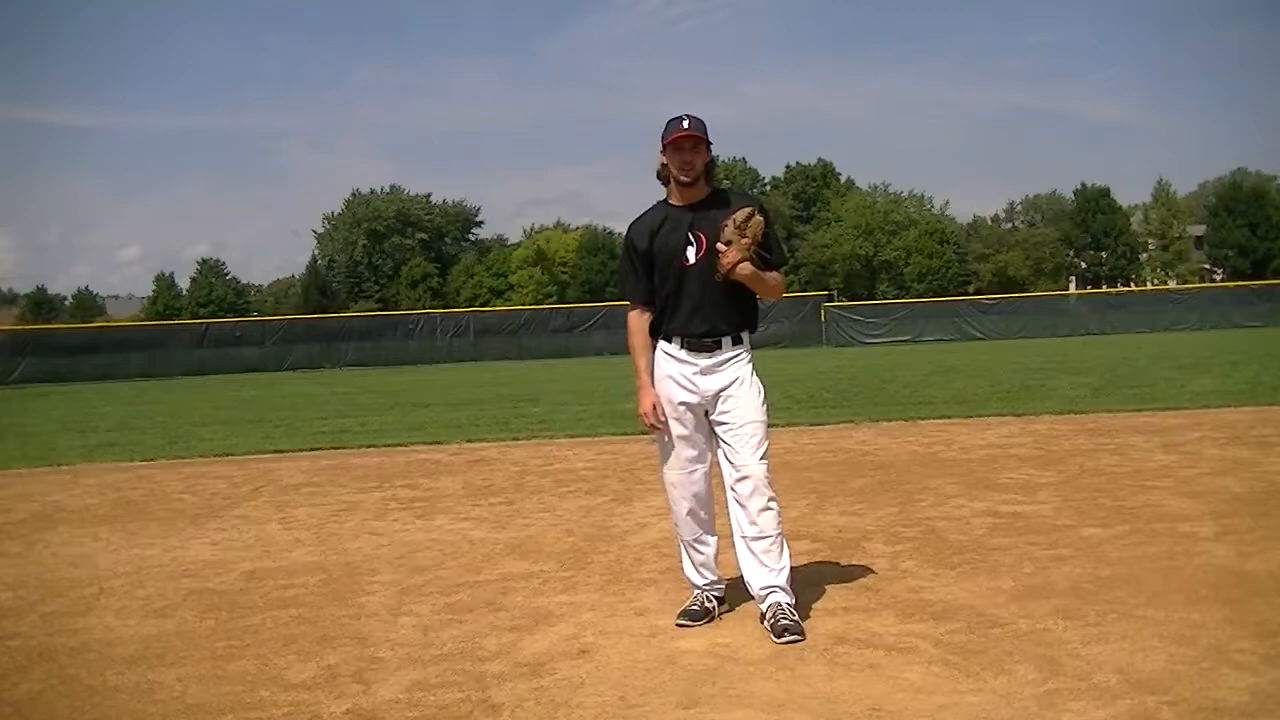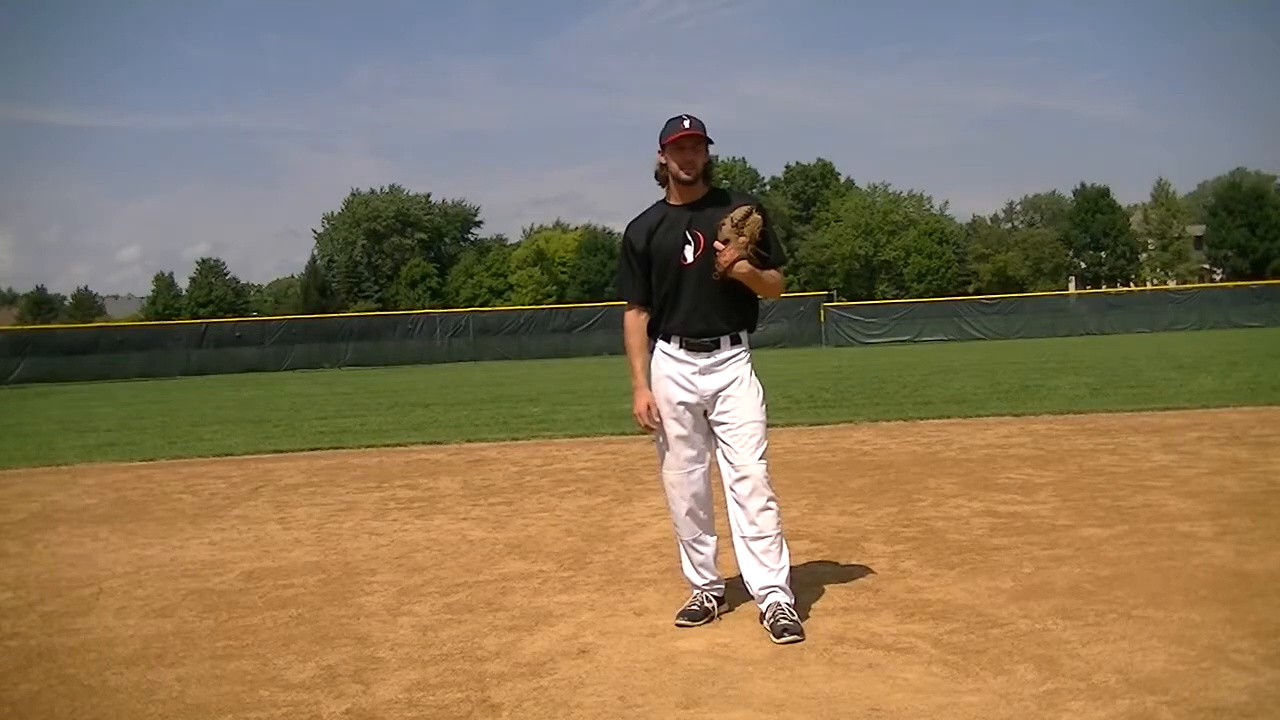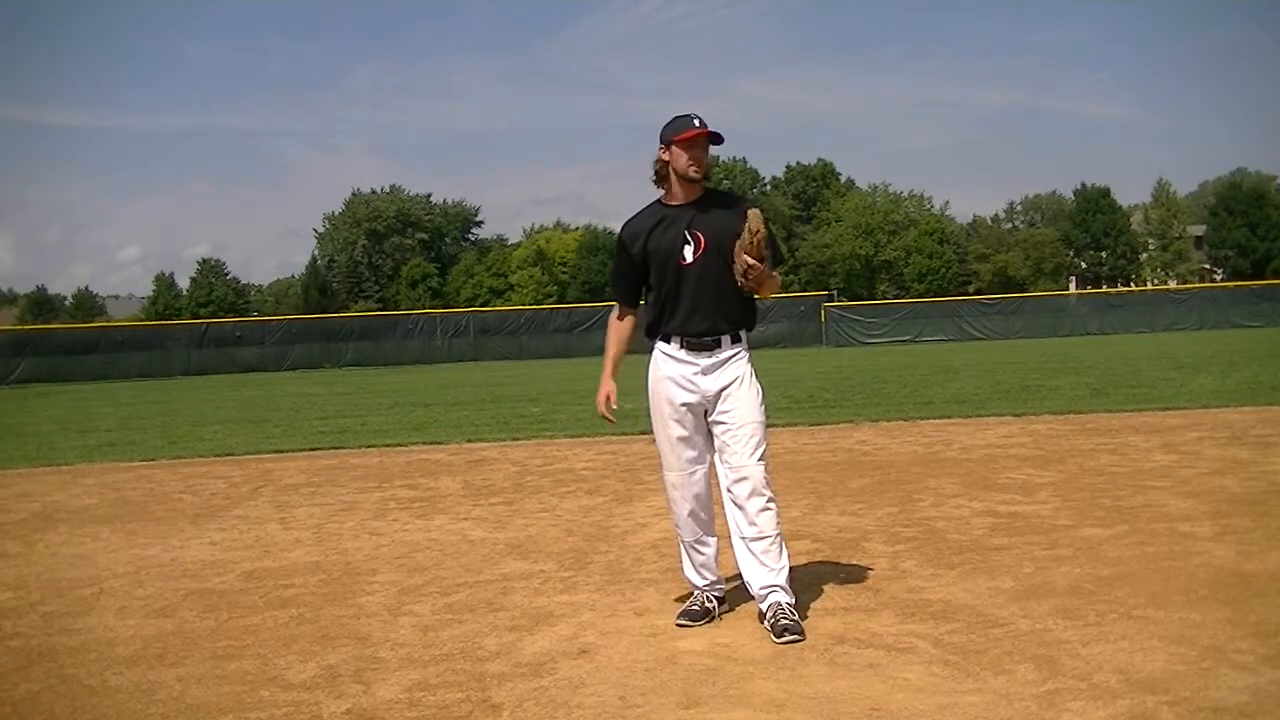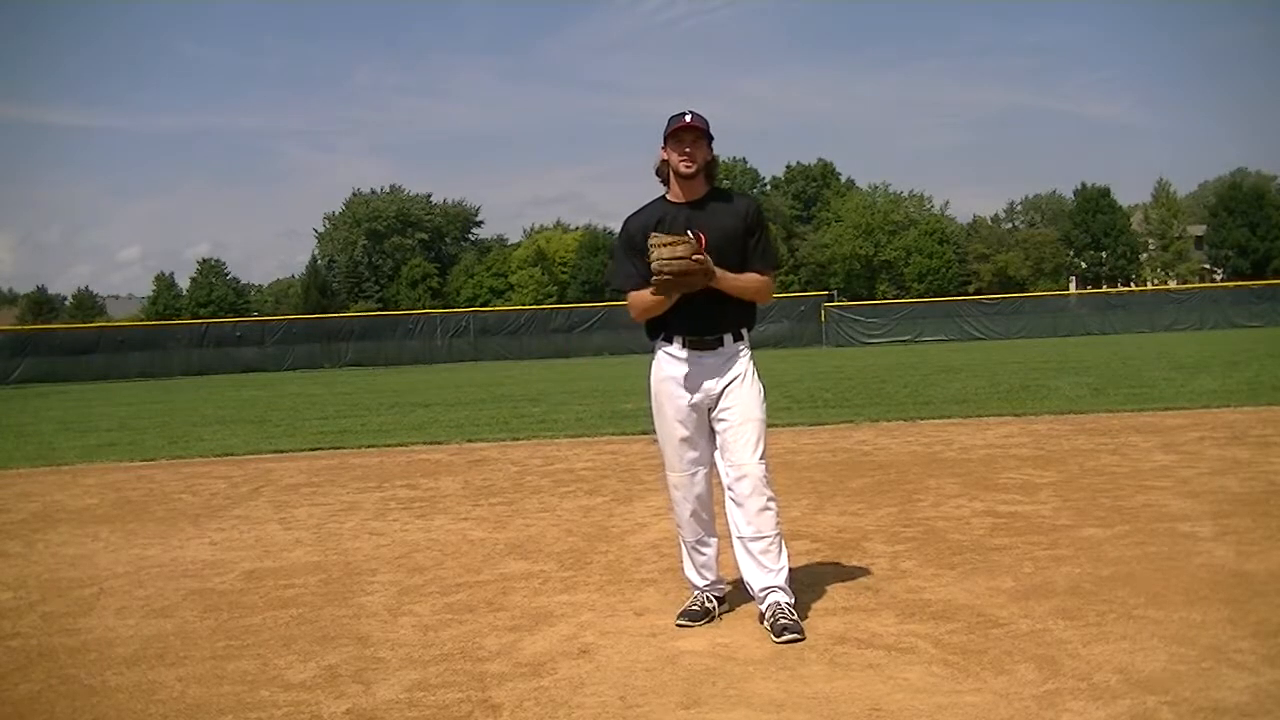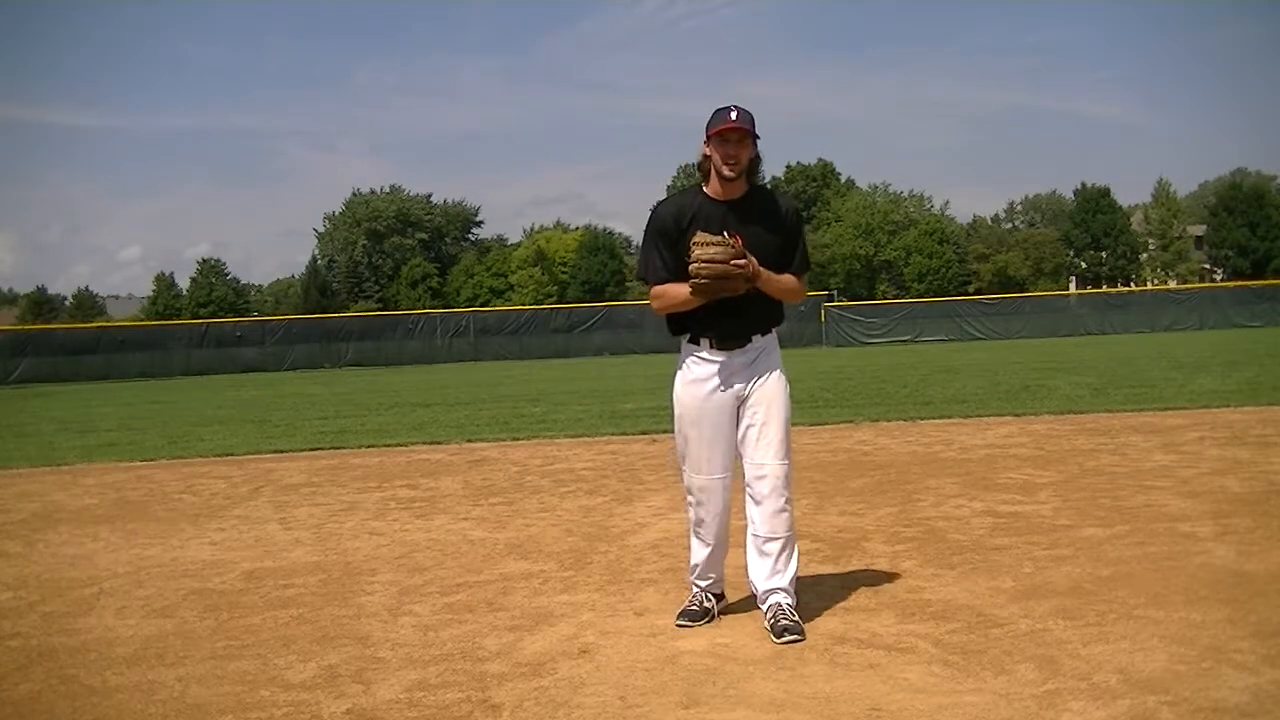
dt=0.5s
person 1, frame 1
left shoulder: (743, 209)
right shoulder: (645, 228)
left elbow: (777, 286)
right elbow: (639, 311)
left wrist: (746, 271)
right wrist: (645, 385)
left hip: (733, 362)
right hip: (674, 365)
left knee: (751, 478)
right knee: (685, 483)
left ankle: (775, 596)
right ankle: (706, 588)
person 1, frame 2
left shoulder: (742, 208)
right shoulder: (643, 228)
left elbow: (775, 285)
right elbow: (636, 311)
left wrist: (744, 270)
right wrist: (640, 385)
left hip: (732, 361)
right hip: (672, 365)
left knee: (750, 478)
right knee: (683, 483)
left ankle: (774, 596)
right ankle: (706, 588)
person 1, frame 3
left shoulder: (739, 211)
right shoulder: (639, 229)
left elbow: (770, 286)
right elbow: (626, 309)
left wrist: (759, 275)
right wrist: (609, 372)
left hip: (730, 360)
right hip: (671, 365)
left knee: (748, 478)
right knee: (685, 484)
left ankle: (775, 596)
right ankle: (706, 588)
person 1, frame 4
left shoulder: (742, 210)
right shoulder: (641, 224)
left elbow: (765, 288)
right elbow: (638, 308)
left wrist: (716, 276)
right wrist: (672, 289)
left hip: (732, 358)
right hip: (673, 363)
left knee: (748, 477)
right knee: (685, 484)
left ankle: (774, 595)
right ankle: (707, 588)
person 1, frame 5
left shoulder: (780, 212)
right shoulder: (673, 213)
left elbow: (797, 290)
right elbow: (659, 298)
left wrist: (757, 275)
left hip: (761, 358)
right hip: (700, 362)
left knee: (769, 479)
right knee: (704, 482)
left ankle: (776, 596)
right ankle: (707, 587)
